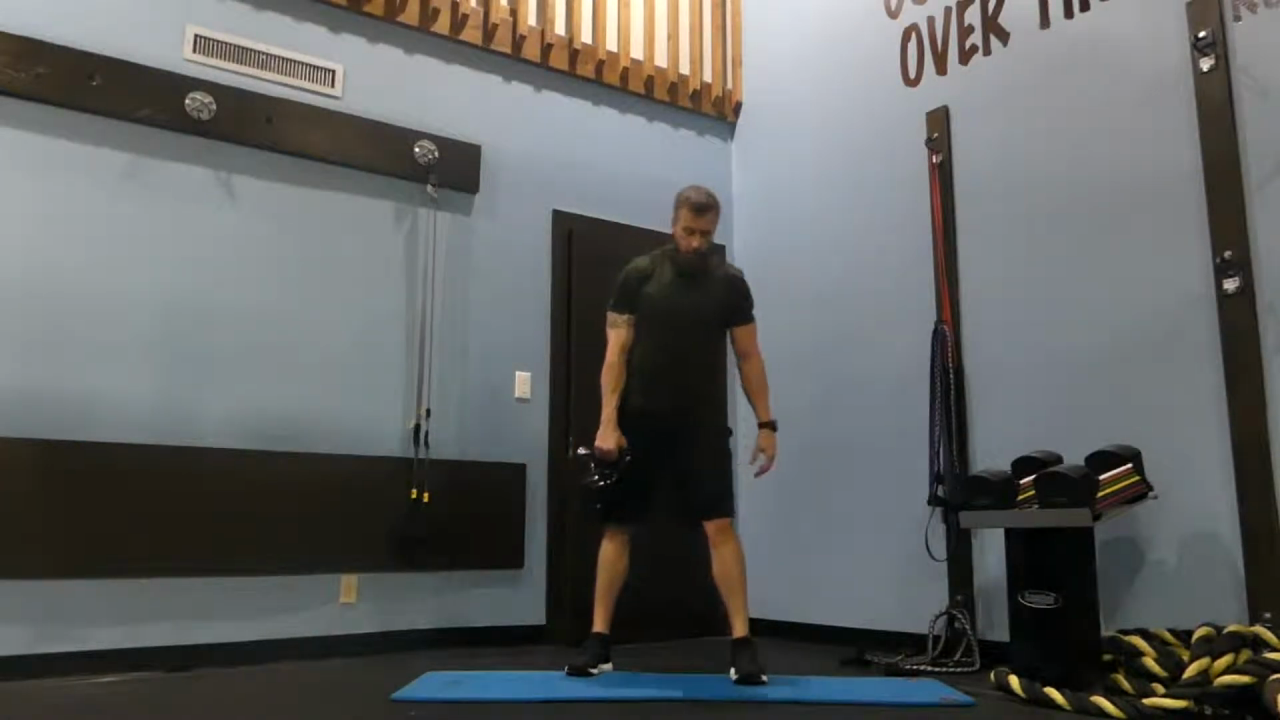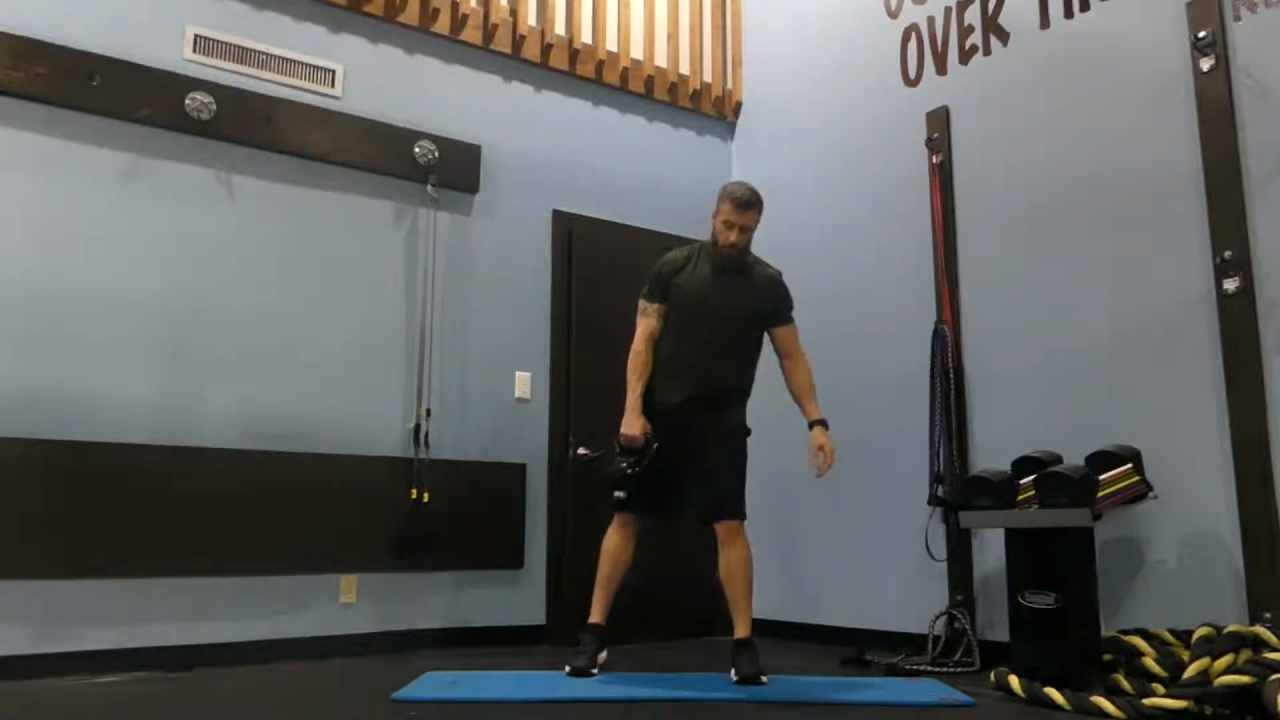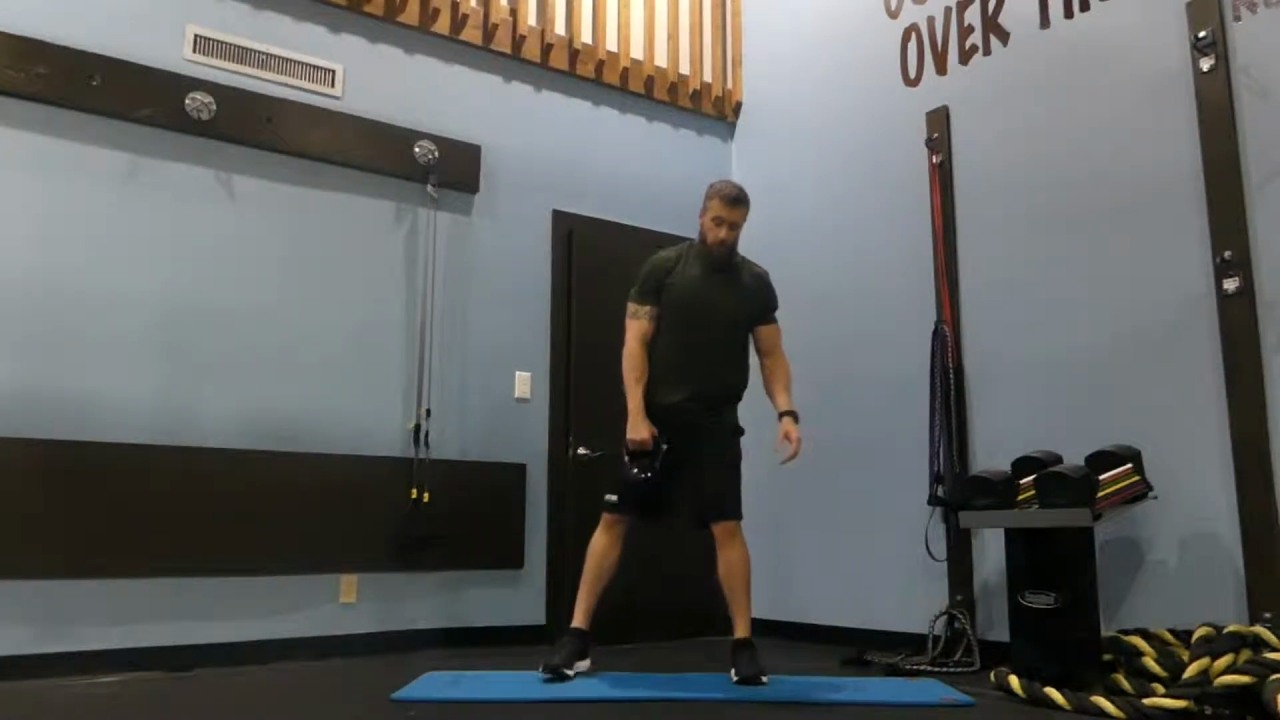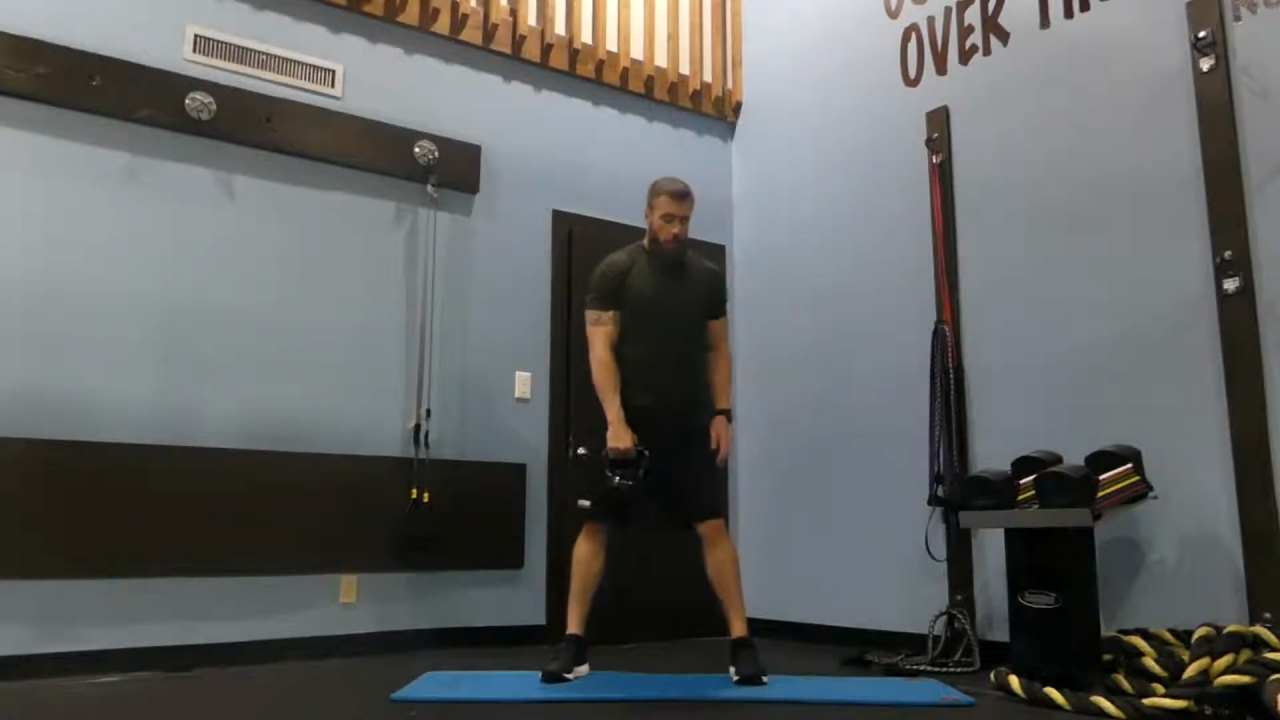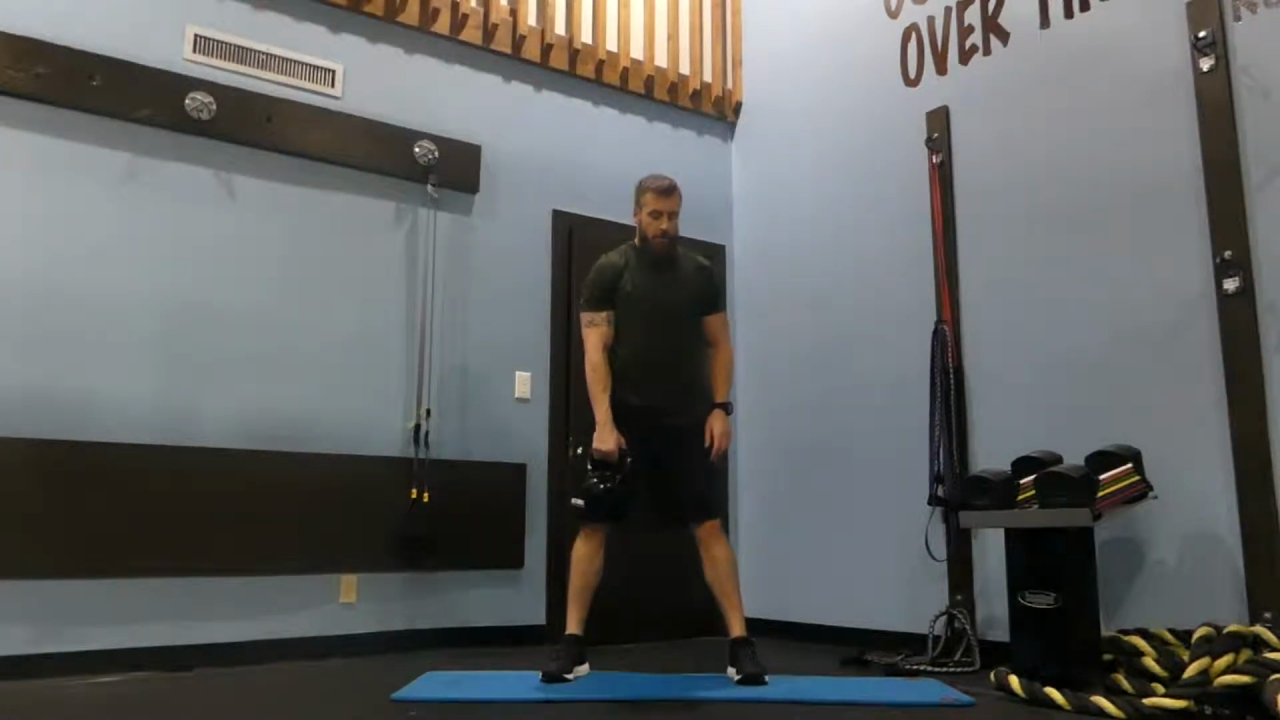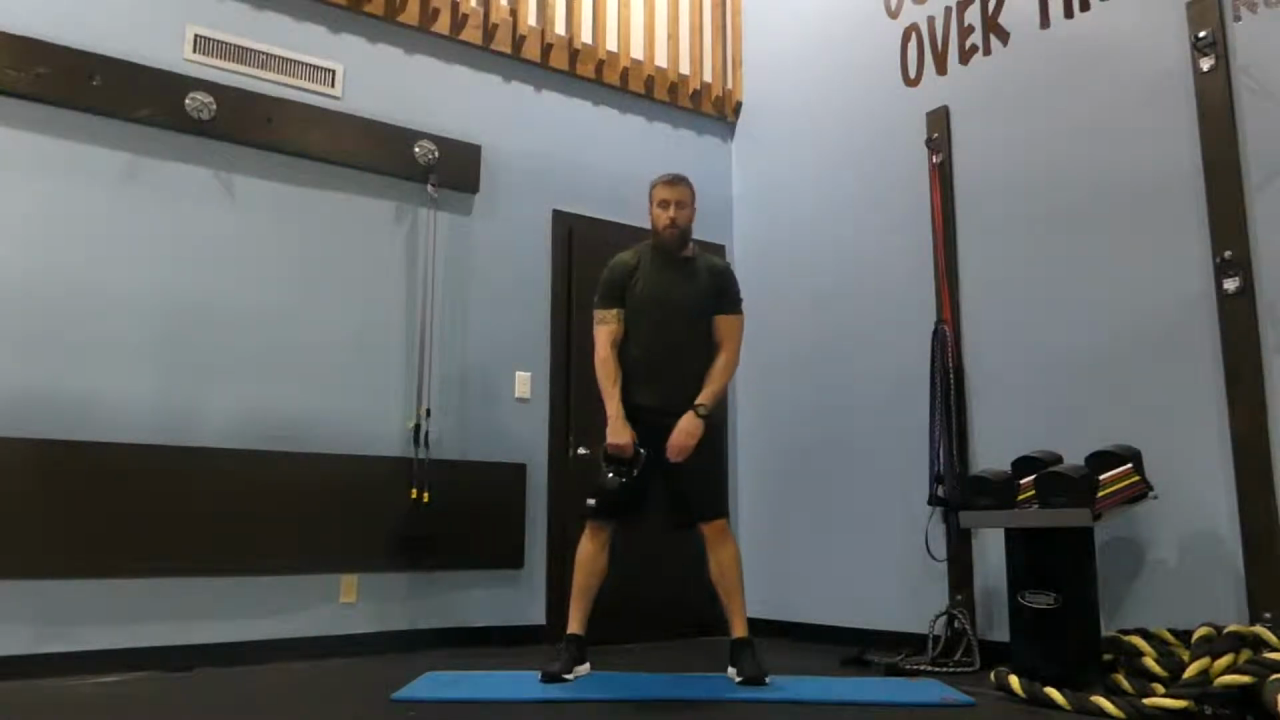
dt=0.3s
person 1, frame 1
left shoulder: (730, 282)
right shoulder: (638, 275)
left elbow: (748, 357)
right elbow: (617, 353)
left wrist: (766, 423)
right wrist: (609, 423)
left hip: (702, 424)
right hip: (640, 422)
left knee: (720, 527)
right knee: (617, 527)
left ankle: (742, 645)
right ankle: (598, 642)
person 1, frame 2
left shoulder: (768, 284)
right shoulder: (674, 266)
left elbow: (792, 356)
right elbow: (644, 341)
left wrist: (816, 422)
right wrist: (632, 410)
left hip: (720, 422)
right hip: (658, 415)
left knee: (730, 528)
right knee: (625, 517)
left ankle: (743, 646)
right ankle: (593, 635)
person 1, frame 3
left shoulder: (755, 283)
right shoulder: (663, 267)
left elbow: (771, 355)
right elbow: (636, 343)
left wrist: (786, 412)
right wrist: (636, 415)
left hip: (714, 424)
right hip: (654, 417)
left knee: (726, 528)
right knee: (614, 519)
left ankle: (743, 646)
right ankle: (577, 638)
person 1, frame 4
left shoulder: (707, 276)
right shoulder: (616, 270)
left elbow: (717, 349)
right elbow: (601, 349)
left wrist: (721, 413)
right wrist: (616, 422)
left hip: (690, 424)
right hip: (629, 422)
left knee: (713, 527)
right knee: (595, 526)
left ankle: (741, 644)
right ankle: (574, 644)
person 1, frame 5
left shoulder: (701, 273)
right shoulder: (609, 270)
left elbow: (718, 344)
right elbow: (595, 350)
left wrist: (720, 408)
right wrist: (604, 423)
left hip: (684, 423)
right hip: (622, 421)
left knee: (708, 528)
right knee: (593, 526)
left ankle: (739, 643)
right ankle: (572, 644)
person 1, frame 6
left shoulder: (717, 274)
right shoulder: (624, 269)
left elbow: (728, 351)
right elbow: (605, 347)
left wrist: (698, 414)
right wrist: (616, 418)
left hip: (692, 420)
right hip: (630, 420)
left knee: (716, 527)
right knee: (599, 524)
left ankle: (741, 645)
right ankle: (574, 644)
